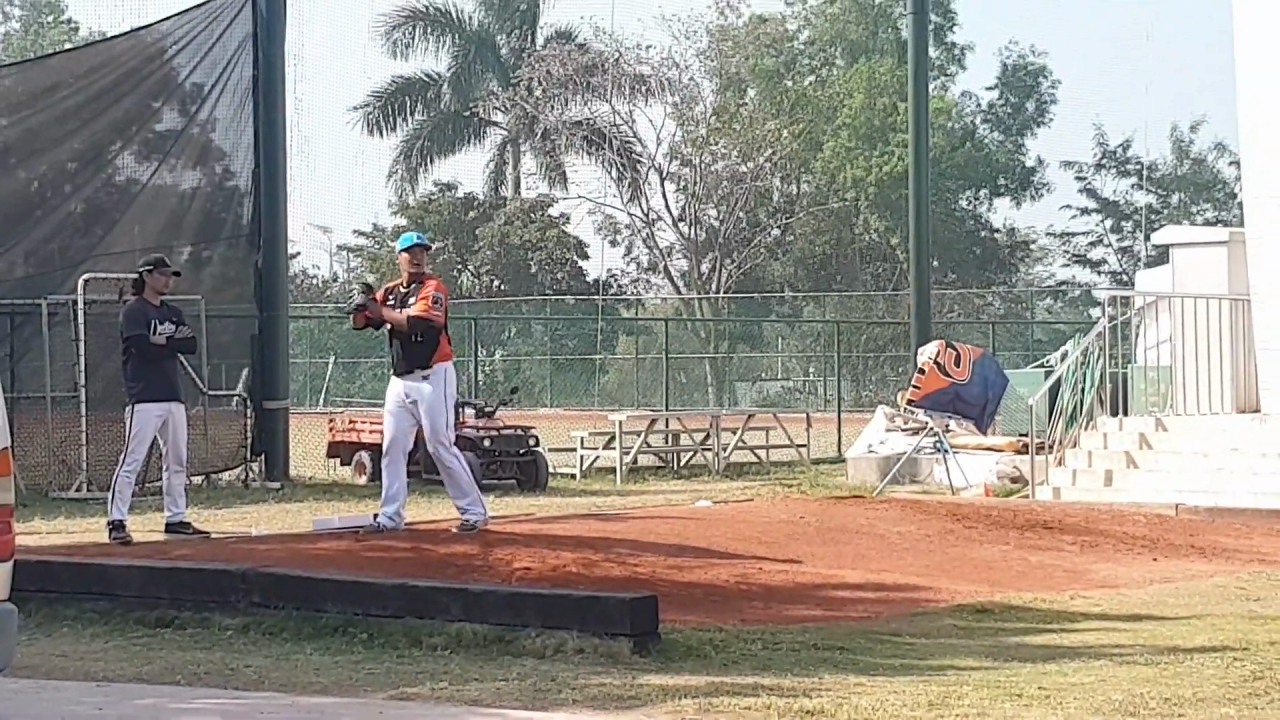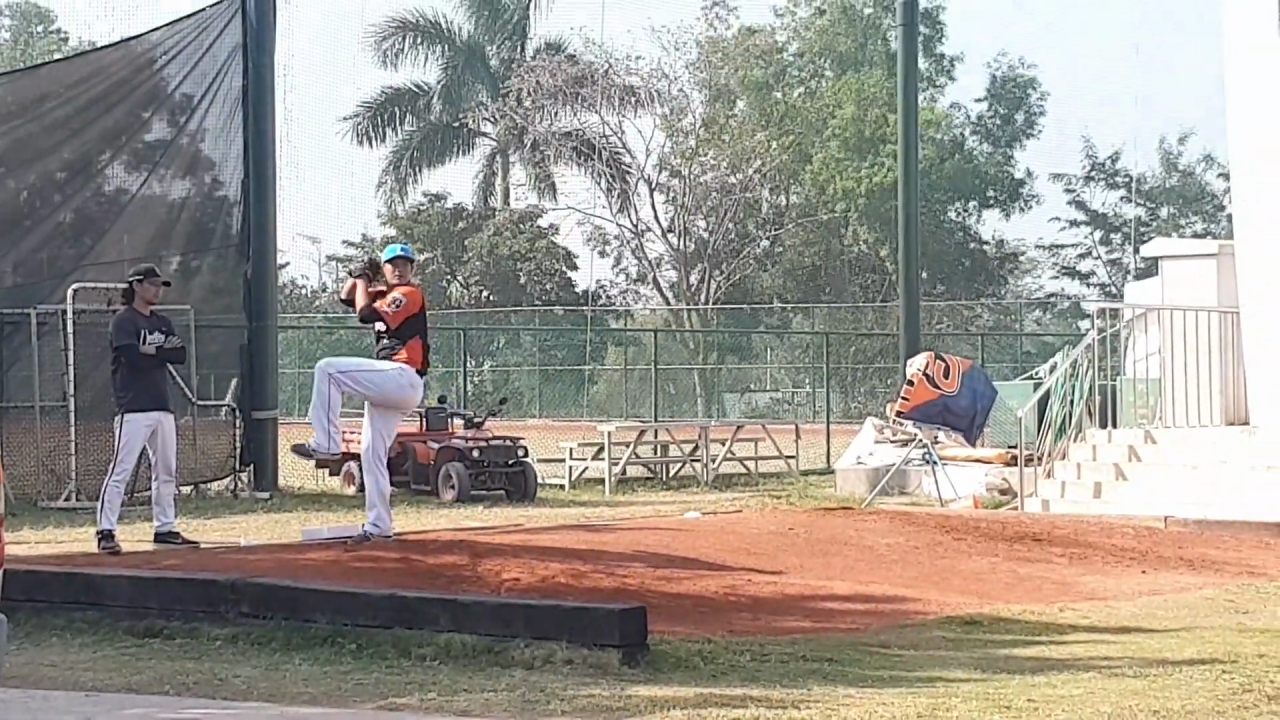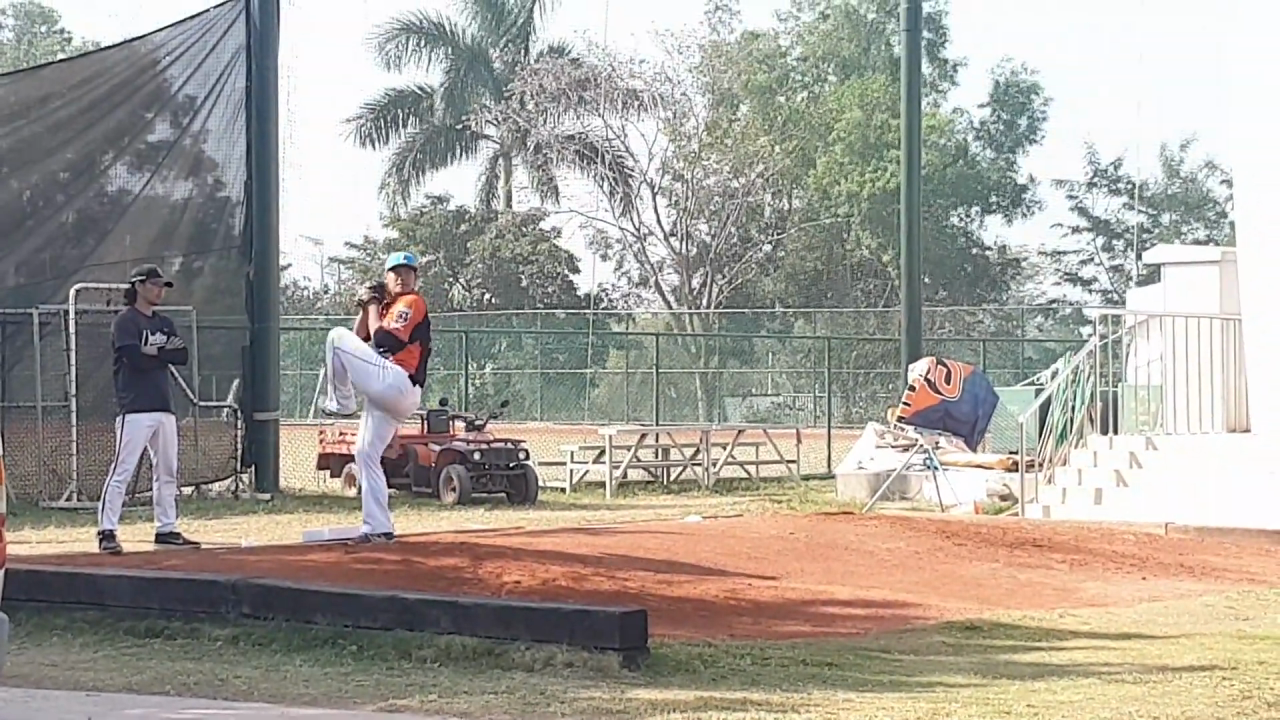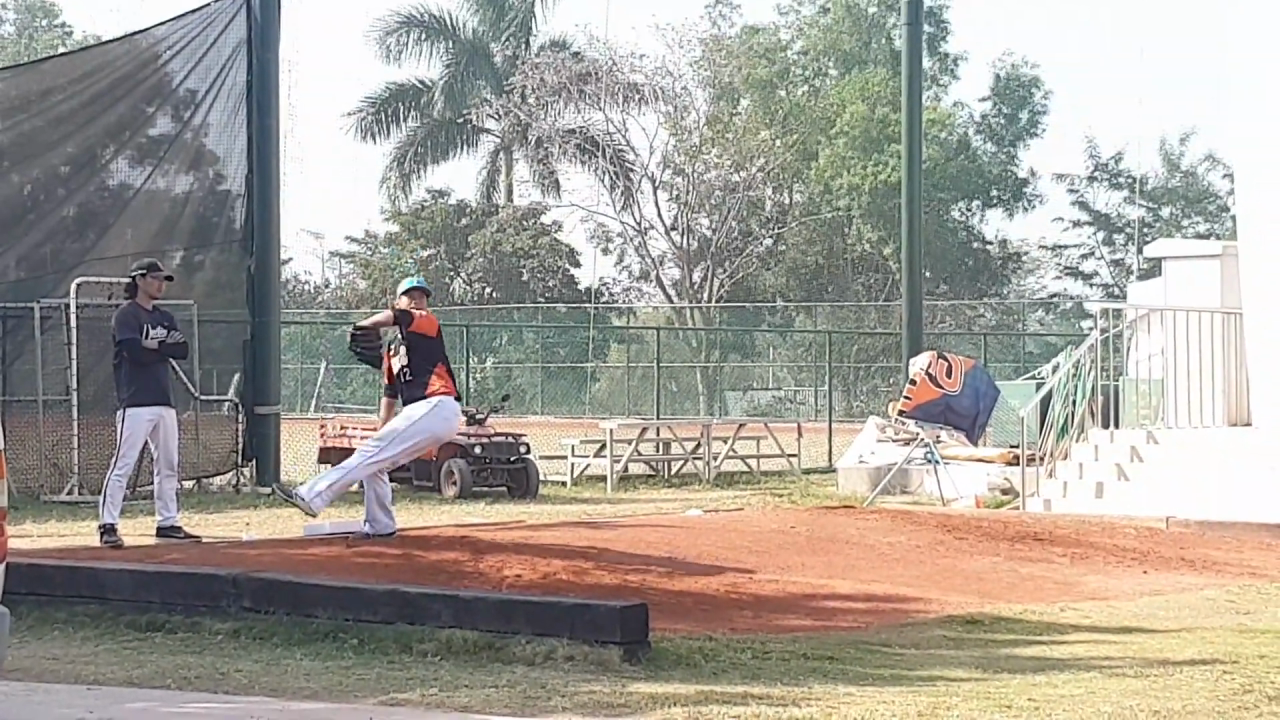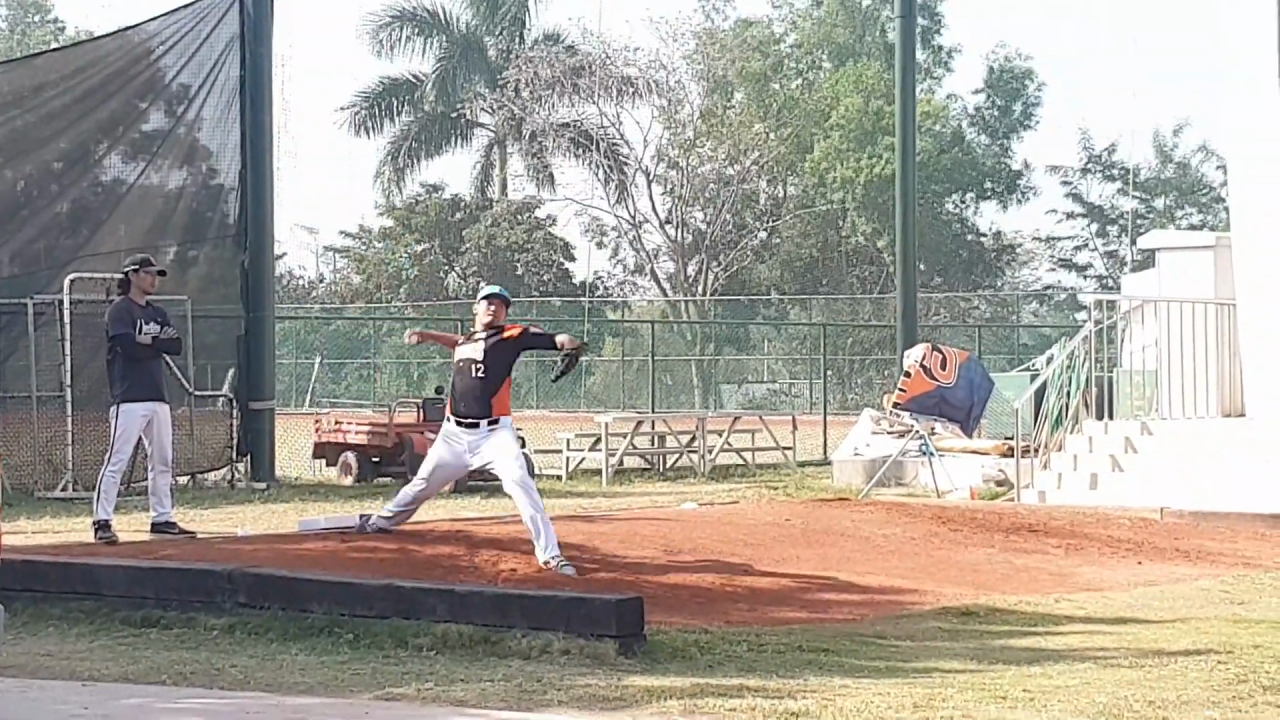
dt=0.3s
person 1, frame 1
left shoulder: (433, 287)
right shoulder: (389, 292)
left elbow: (418, 325)
right elbow: (360, 323)
left wrist: (379, 311)
right wrist: (362, 307)
left hip: (433, 377)
right hip: (400, 380)
left knee: (440, 447)
right knee: (393, 447)
left ankle: (475, 512)
right ankle: (390, 517)
person 1, frame 2
left shoulder: (410, 294)
right shoulder: (386, 295)
left elbow: (365, 314)
right elbow: (347, 298)
left wrist: (365, 283)
right wrist: (357, 279)
left hip: (401, 377)
right hip: (389, 387)
left knee: (327, 369)
right knee: (372, 453)
left ankle: (325, 445)
right ankle: (379, 526)
person 1, frame 3
left shoulder: (411, 302)
right shoulder: (388, 306)
left elbow: (383, 337)
right elbow: (361, 337)
left wrist: (373, 305)
right wrist: (367, 306)
left hip: (395, 384)
right hip: (396, 395)
left knee: (337, 338)
right knee: (365, 455)
left ankle: (341, 401)
right ankle: (378, 528)
person 1, frame 4
left shoulder: (426, 321)
right shoulder: (394, 347)
left elbow: (399, 316)
right elbow: (391, 390)
left wrist: (365, 324)
right wrist: (381, 428)
left hip: (439, 410)
right hip: (421, 413)
left knee: (374, 452)
right knee: (374, 466)
left ankle: (311, 497)
right ankle: (380, 525)
person 1, frame 5
left shoulder: (510, 337)
right shoulder: (465, 342)
left elbow: (547, 339)
left wrist: (564, 341)
right wrist: (426, 335)
left hip: (496, 433)
right hip: (455, 433)
left knee: (519, 483)
right knee: (421, 486)
left ankle: (550, 554)
right ankle: (381, 521)
person 2, frame 1
left shoulder: (174, 313)
right shoulder: (133, 311)
left elbow: (191, 345)
right elbow: (143, 348)
left wrist: (163, 341)
right wrist: (175, 342)
left hip: (173, 397)
right hip: (145, 399)
left knee: (177, 461)
right knee: (132, 461)
left ankle: (176, 519)
right ankle: (117, 522)
person 2, frame 2
left shoulder: (163, 323)
right shoulder: (123, 320)
left elbow: (181, 355)
right elbow: (133, 358)
left wrist: (153, 351)
right wrist: (163, 353)
left hip: (162, 406)
right hip: (134, 408)
left knee: (166, 471)
right knee: (121, 470)
left ankle: (165, 529)
right ankle: (106, 531)
person 2, frame 3
left shoulder: (165, 323)
right shoulder: (125, 321)
left elbow: (183, 356)
right elbow: (135, 359)
left wrist: (155, 351)
right wrist: (166, 353)
left hip: (164, 407)
right hip: (135, 409)
left knee: (167, 472)
right knee: (122, 471)
left ankle: (166, 529)
right ankle: (107, 532)
person 2, frame 4
left shoulder: (166, 318)
right shoulder: (126, 315)
left elbow: (183, 351)
right elbow: (135, 353)
left wrist: (155, 345)
right wrist: (166, 348)
left hip: (164, 402)
right hip: (136, 403)
left knee: (168, 466)
right knee: (123, 465)
left ankle: (167, 523)
right ankle: (108, 526)
person 2, frame 5
left shoulder: (159, 313)
right shoulder: (119, 310)
left elbow: (176, 346)
right elbow: (129, 348)
left wrist: (149, 340)
right wrist: (160, 342)
left hip: (158, 397)
right hip: (129, 399)
left knee: (162, 461)
right knee: (117, 461)
left ankle: (162, 519)
right ankle: (102, 522)
